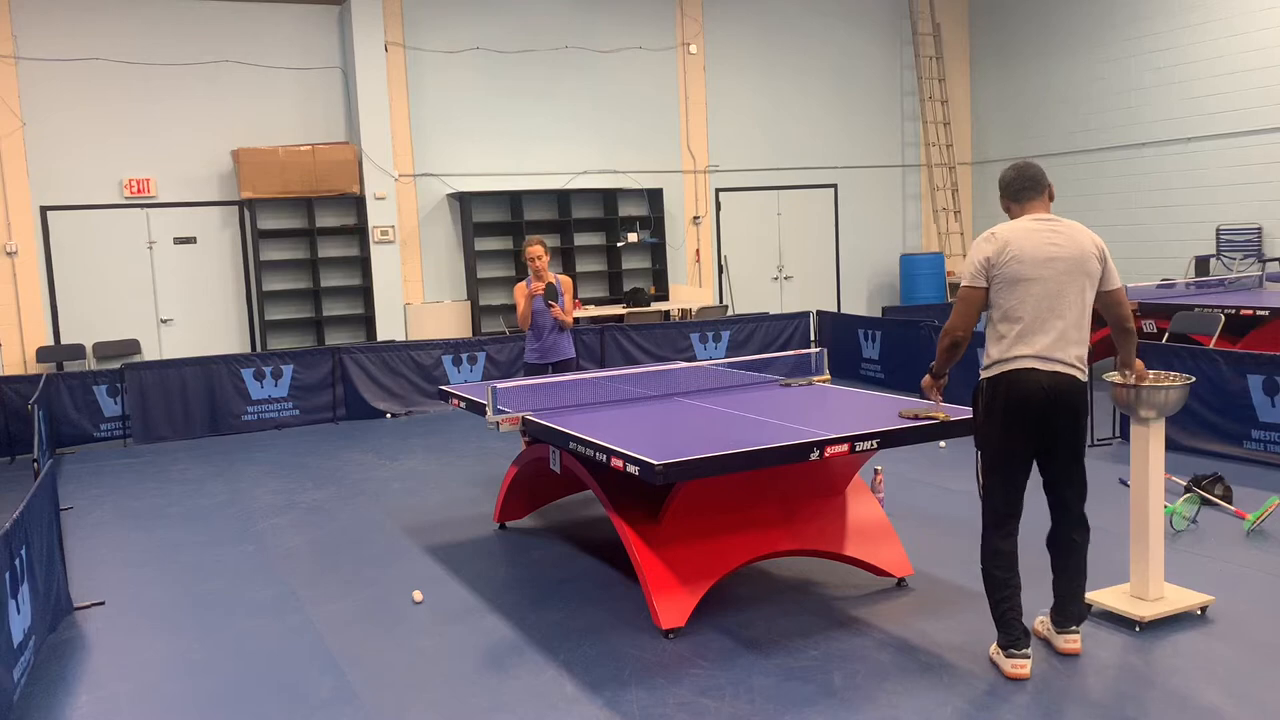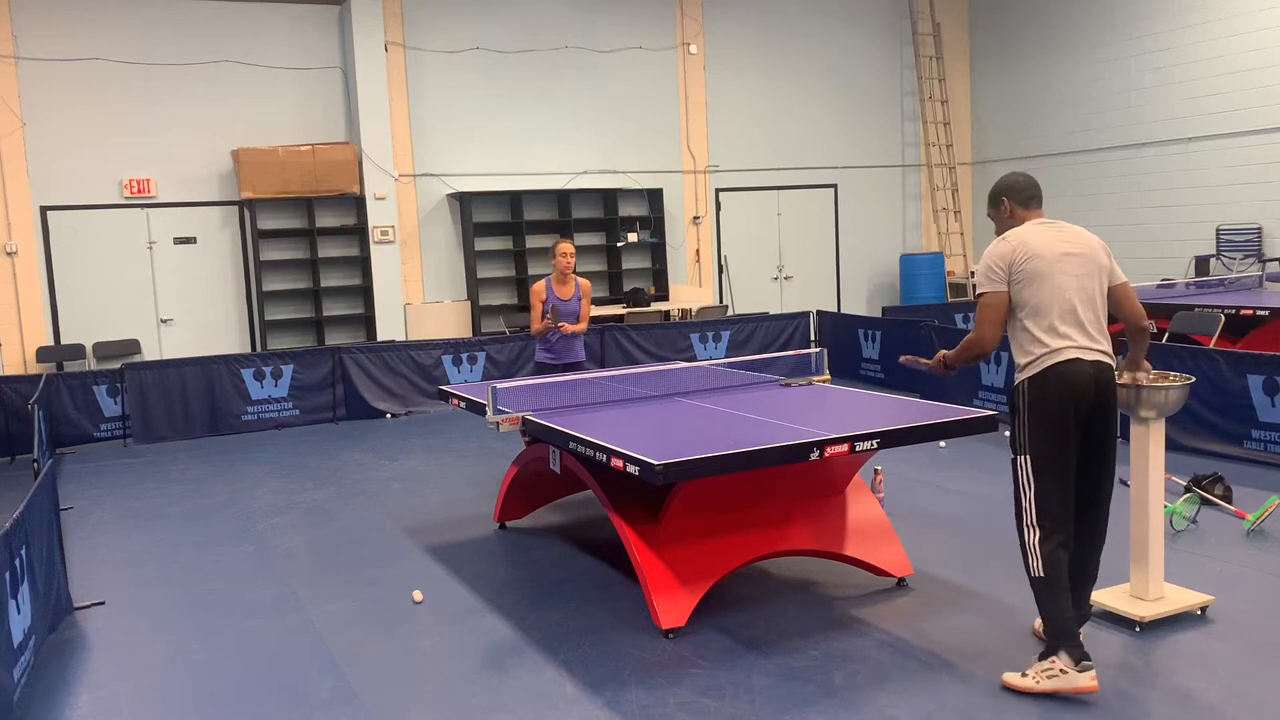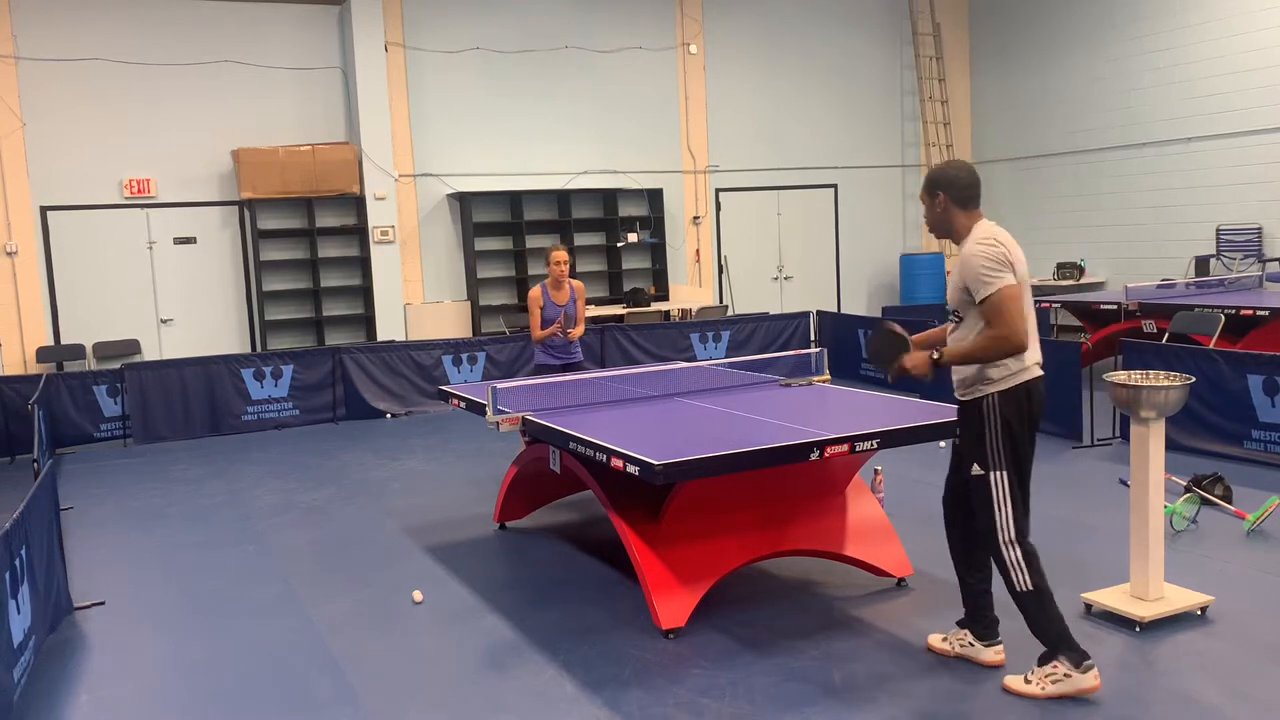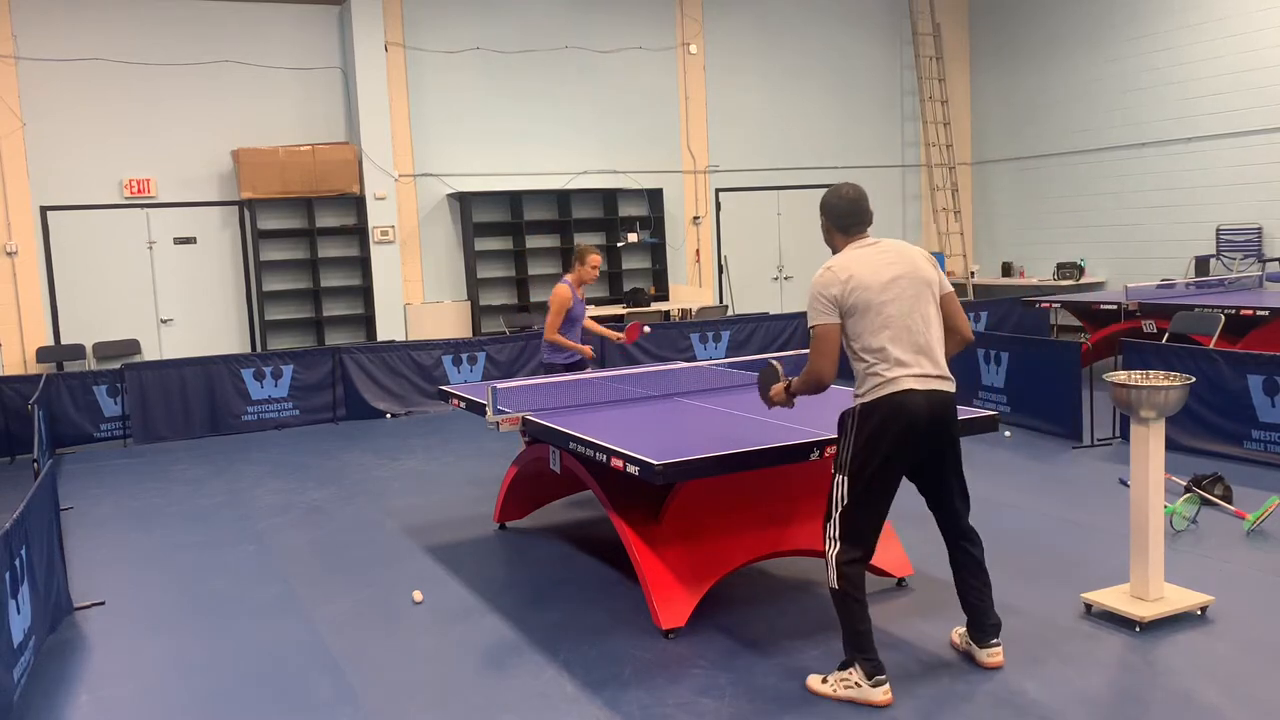
dt=1s
person 1, frame 1
left shoulder: (993, 243)
right shoulder: (1089, 242)
left elbow: (959, 330)
right elbow: (1122, 322)
left wrist: (936, 373)
right wrist: (1129, 362)
left hip: (1008, 387)
right hip: (1068, 387)
left knee: (1001, 521)
right knee: (1069, 511)
left ankle: (1013, 646)
right ankle: (1066, 624)
person 1, frame 2
left shoulder: (1004, 249)
right shoulder: (1090, 242)
left elbow: (985, 341)
right elbow: (1137, 322)
left wrist: (946, 361)
right wrist: (1135, 361)
left hip: (1047, 384)
right hip: (1099, 378)
left knee: (1044, 522)
right knee: (1089, 514)
left ankle: (1068, 658)
right ankle: (1068, 622)
person 1, frame 3
left shoulder: (978, 252)
right shoulder: (989, 241)
left elbow: (1012, 338)
left wrist: (938, 358)
right wrist: (929, 339)
left hip: (999, 400)
right hip: (994, 398)
left knee: (1005, 532)
right knee: (963, 511)
left ankle: (1069, 660)
right ankle: (980, 632)
person 1, frame 4
left shoulder: (831, 277)
right shoulder: (918, 257)
left elbow: (823, 374)
right elbow: (962, 333)
left wrist: (788, 390)
left hip: (882, 410)
right hip: (940, 401)
left knee: (845, 540)
right knee: (957, 522)
left ankle: (866, 673)
right ankle: (985, 637)
